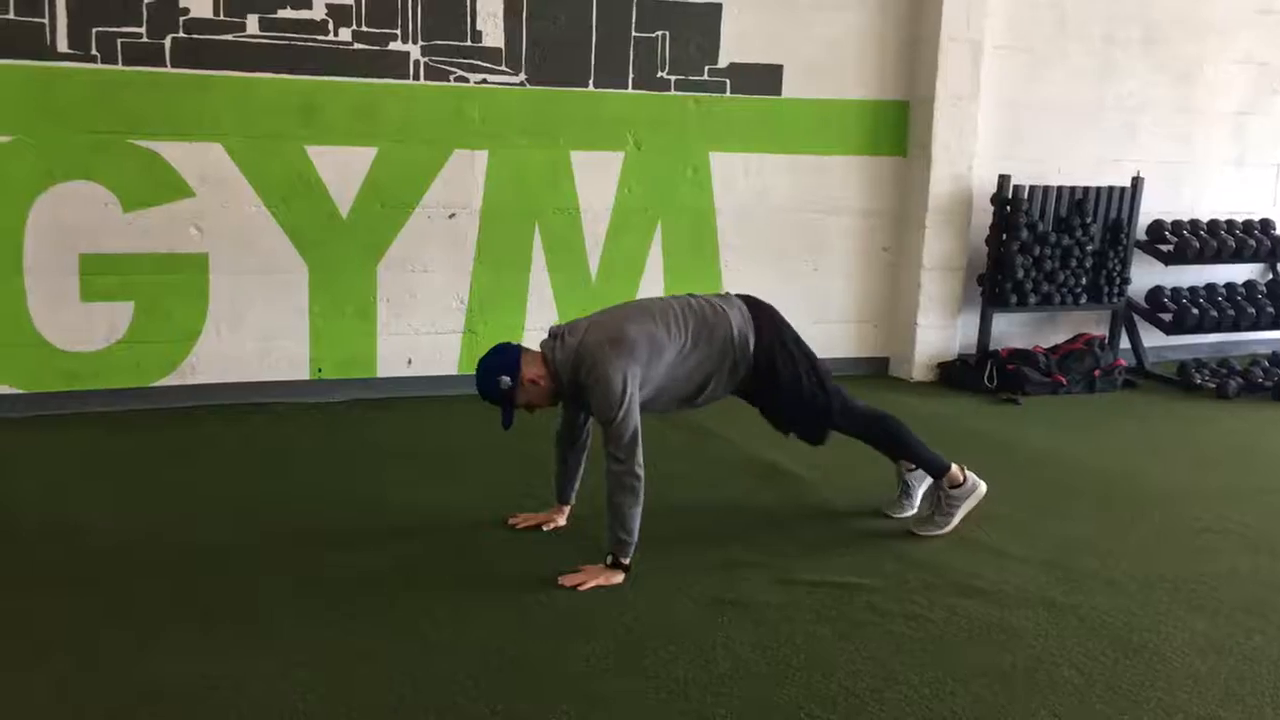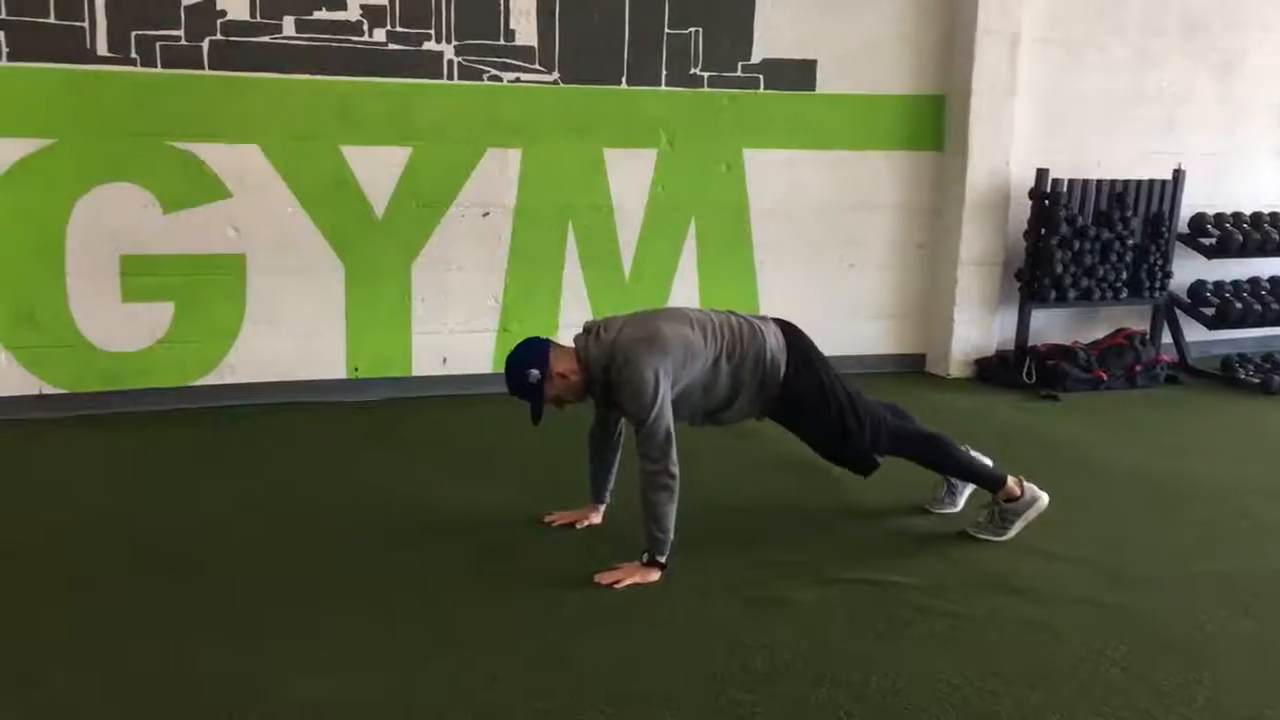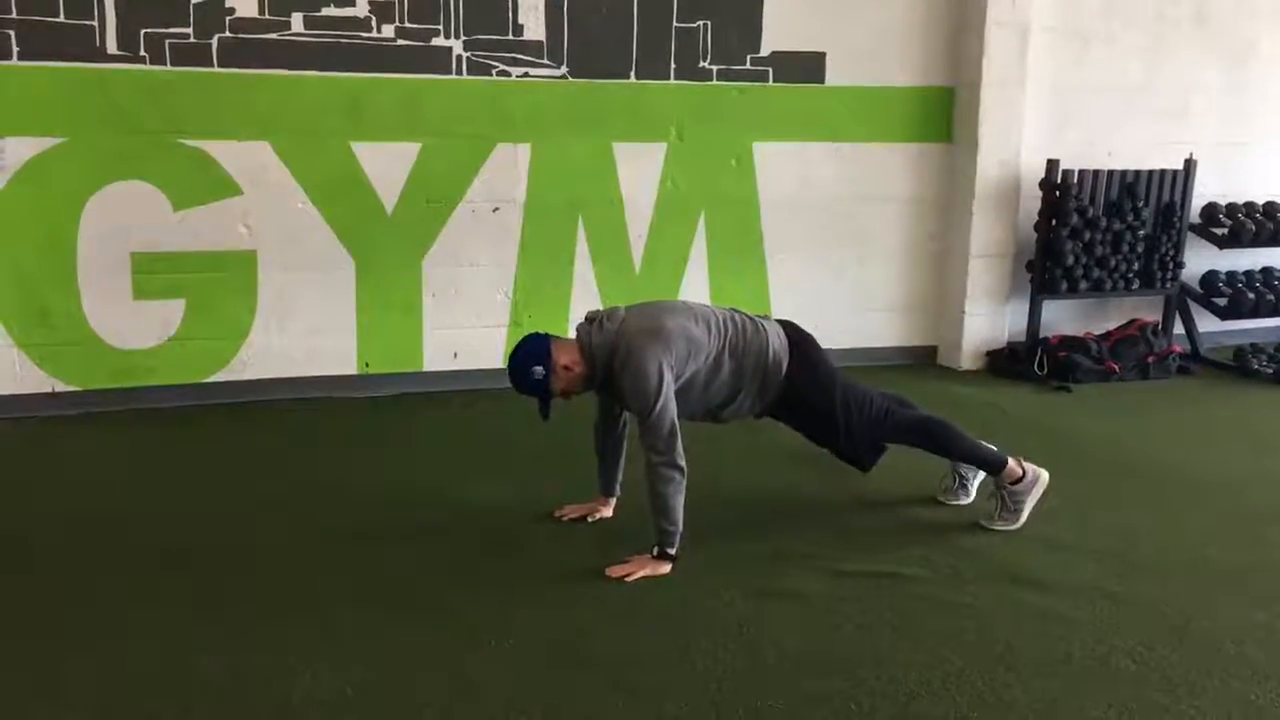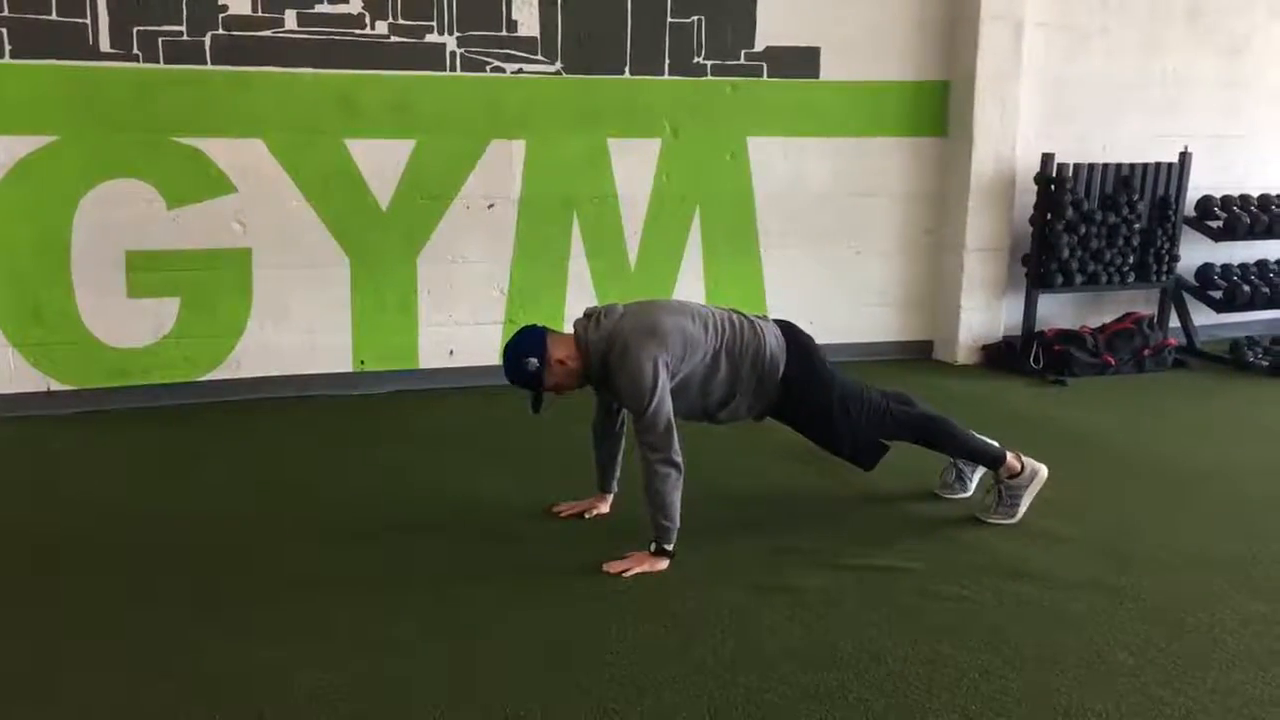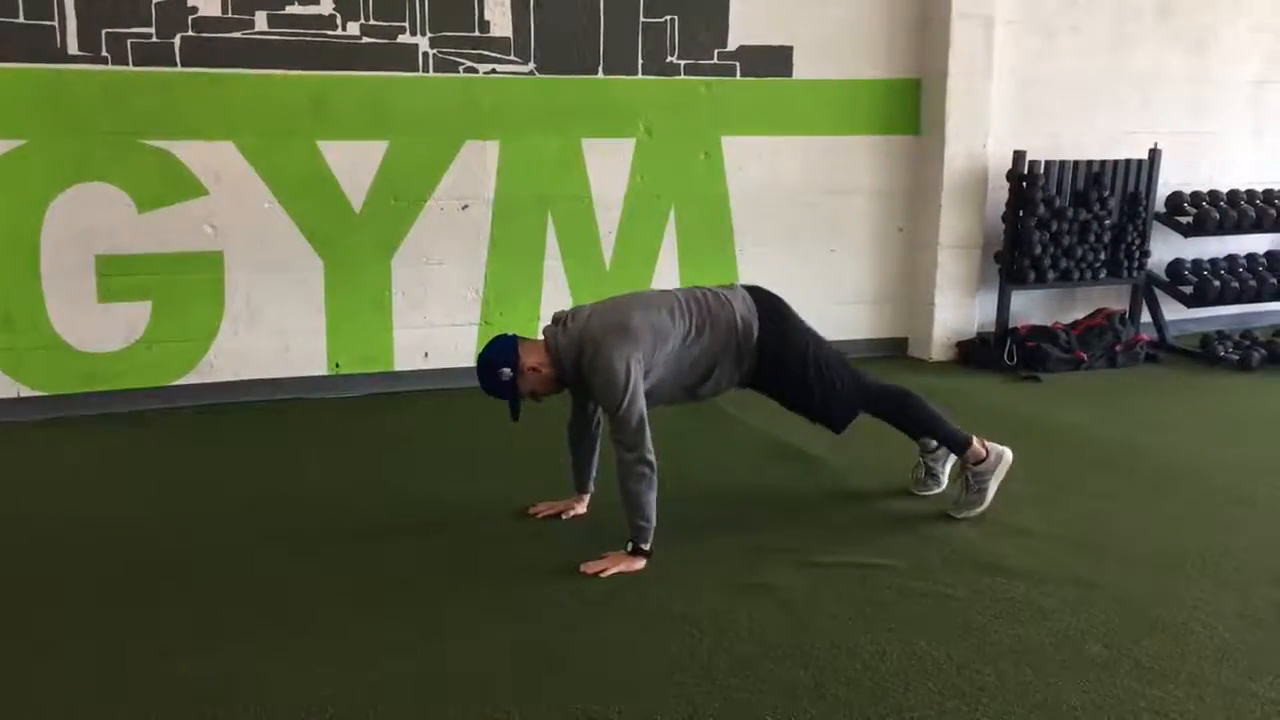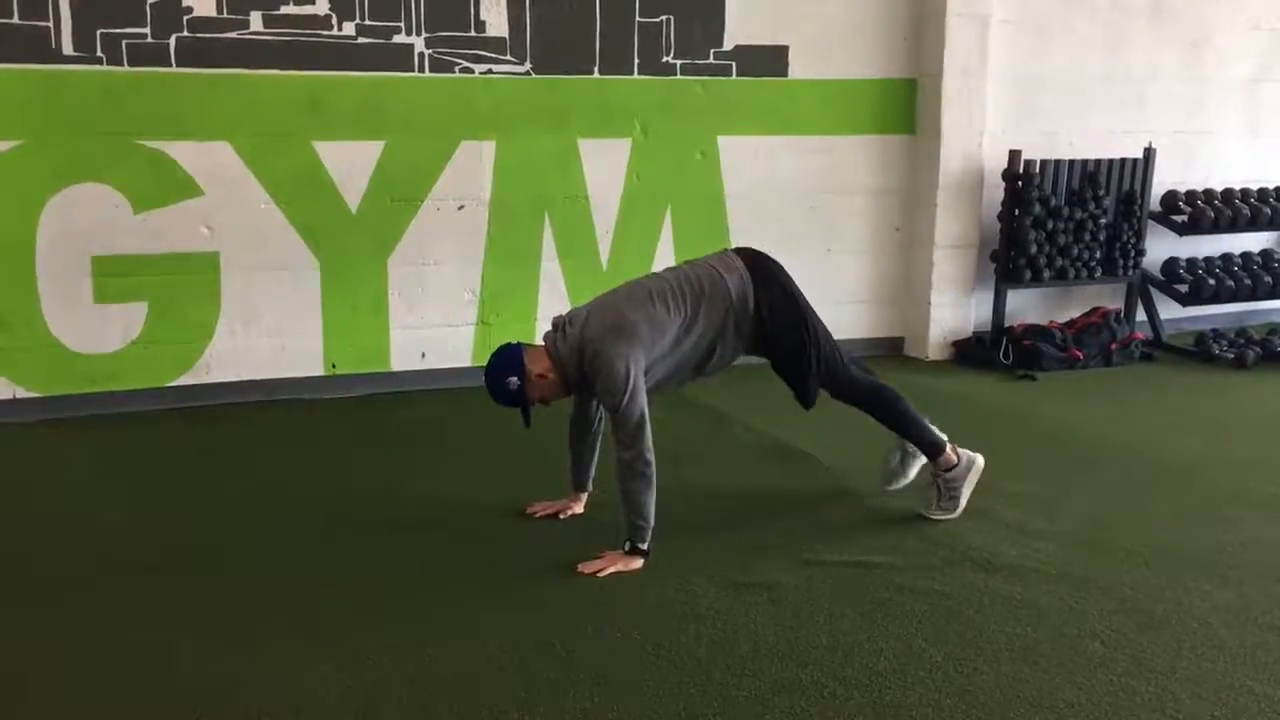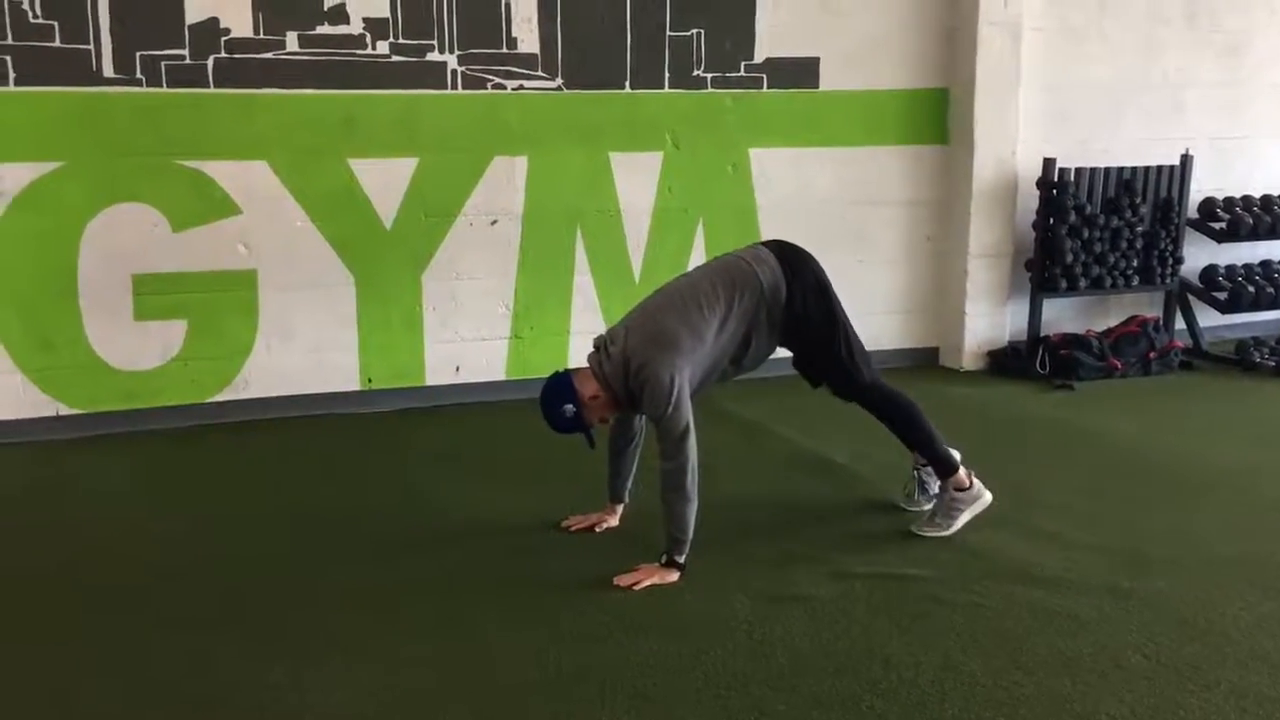
dt=0.5s
person 1, frame 1
left shoulder: (602, 369)
right shoulder: (566, 355)
left elbow: (626, 464)
right elbow: (574, 431)
left wrist: (618, 563)
right wrist: (561, 507)
left hip: (751, 338)
right hip: (732, 331)
left knee: (839, 413)
right knee: (823, 415)
left ankle: (954, 481)
right ankle: (911, 470)
person 1, frame 2
left shoulder: (635, 367)
right shoulder: (600, 350)
left elbow: (659, 464)
right elbow: (606, 429)
left wrist: (655, 561)
right wrist: (596, 505)
left hip: (779, 367)
right hip: (763, 355)
left knee: (877, 434)
right knee: (870, 421)
left ankle: (1012, 492)
right ankle: (961, 463)
person 1, frame 3
left shoulder: (637, 358)
right shoulder: (601, 342)
left elbow: (665, 455)
right elbow: (611, 422)
left wrist: (665, 554)
right wrist: (606, 499)
left hip: (784, 367)
right hip: (765, 361)
left knee: (882, 422)
right knee: (874, 414)
left ankle: (1015, 475)
right ankle: (969, 457)
person 1, frame 4
left shoulder: (632, 355)
right shoulder: (600, 339)
left elbow: (661, 451)
right elbow: (609, 418)
left wrist: (662, 549)
right wrist: (604, 494)
left hip: (781, 370)
right hip: (765, 358)
left knee: (882, 419)
right knee: (875, 409)
left ankle: (1013, 468)
right ankle: (967, 451)
person 1, frame 5
left shoulder: (604, 355)
right shoulder: (570, 343)
left elbow: (635, 450)
right elbow: (584, 418)
left wrist: (638, 549)
right wrist: (580, 495)
left hip: (757, 332)
right hip: (740, 325)
left knee: (859, 393)
right knee: (845, 393)
left ankle: (980, 454)
right ankle: (933, 447)
person 1, frame 6
left shoulder: (607, 357)
right shoulder: (574, 342)
left elbow: (635, 450)
right elbow: (586, 418)
left wrist: (636, 549)
right wrist: (579, 494)
left hip: (754, 295)
right hip: (733, 284)
left knee: (840, 379)
right knee: (833, 375)
left ankle: (950, 460)
right ankle: (915, 437)
person 1, frame 7
left shoulder: (654, 371)
right shoulder: (615, 360)
left elbow: (679, 460)
right elbow: (627, 429)
left wrist: (673, 562)
right wrist: (614, 507)
left hip: (787, 282)
right hip: (765, 274)
left knee: (861, 384)
right knee: (849, 381)
left ankle: (961, 485)
right ankle: (928, 461)
